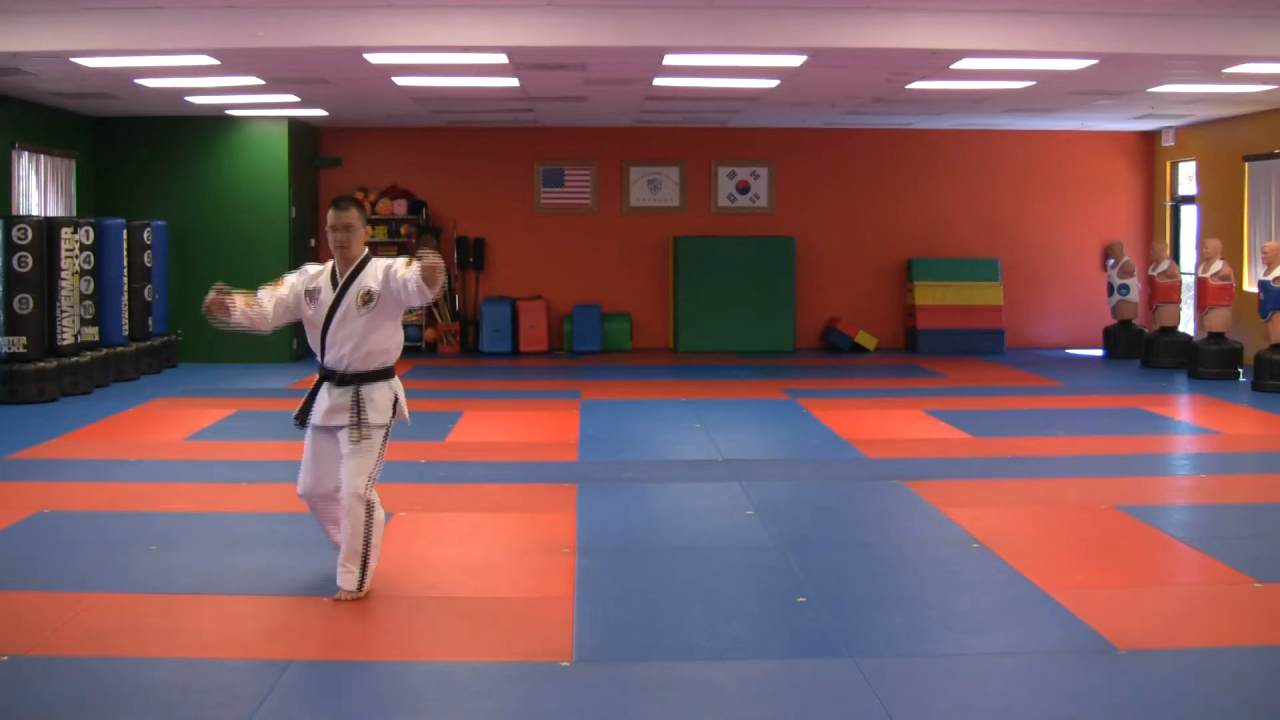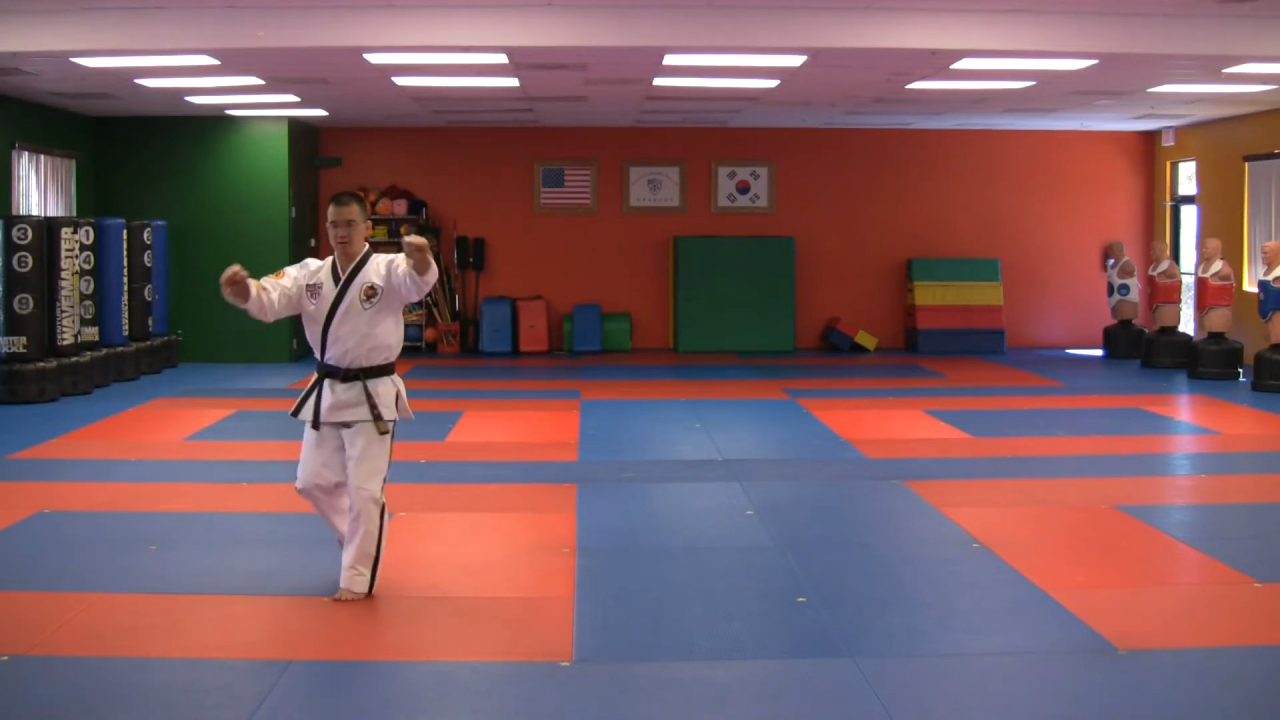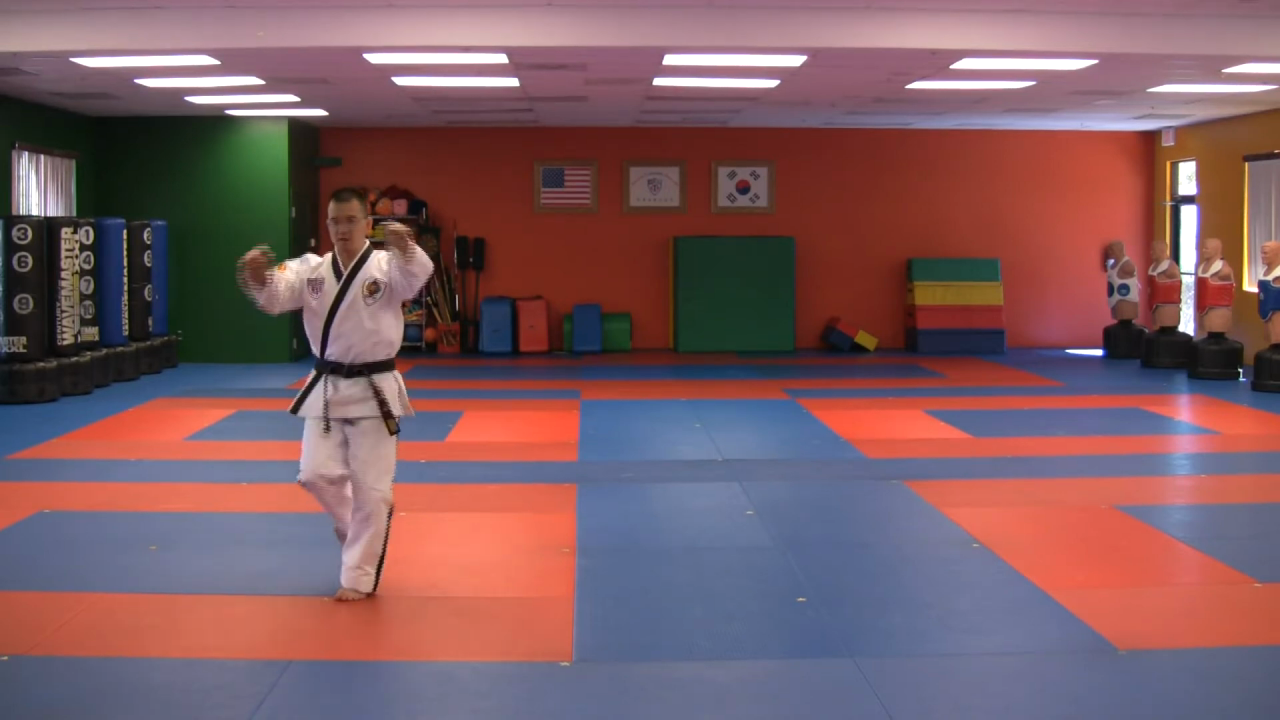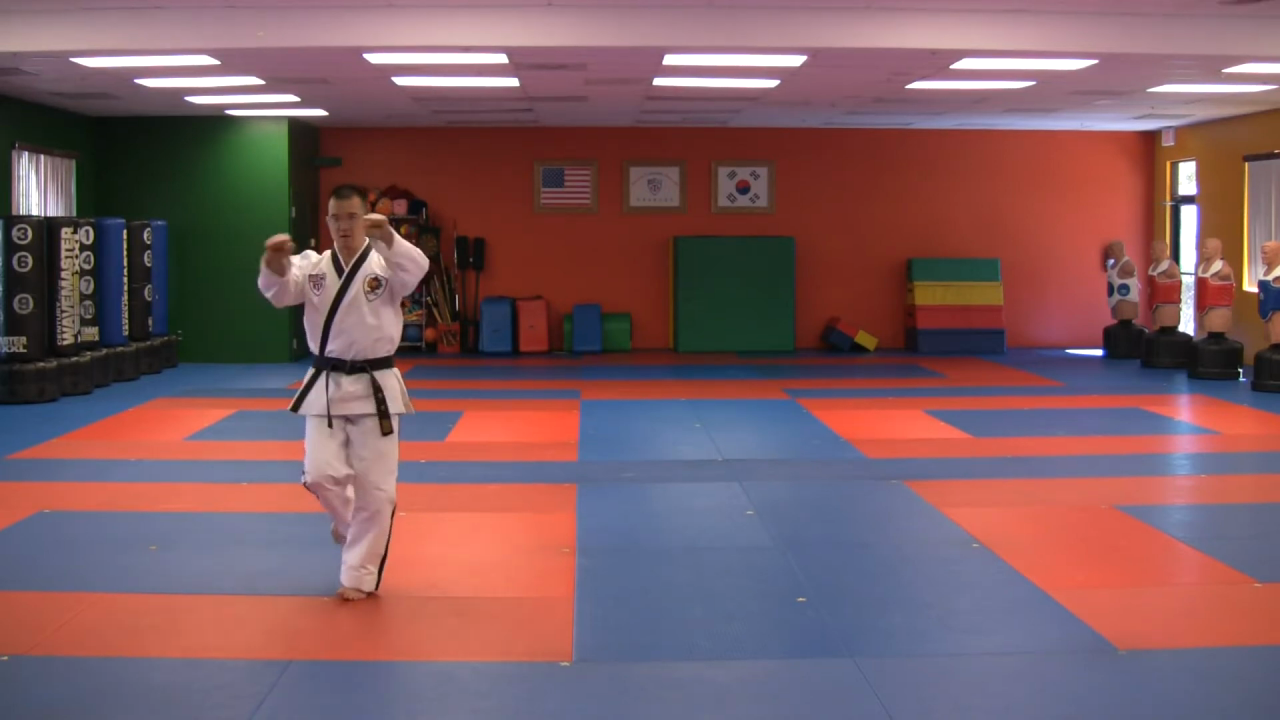
dt=0.1s
person 1, frame 1
left shoulder: (387, 273)
right shoulder: (309, 278)
left elbow: (417, 288)
right elbow: (266, 308)
left wrist: (431, 275)
right wrist: (230, 307)
left hip: (372, 397)
right hip: (327, 395)
left knee: (355, 488)
right knee: (314, 486)
left ankle: (352, 579)
right ankle: (352, 543)
person 1, frame 2
left shoulder: (387, 268)
right shoulder: (309, 274)
left elbow: (417, 280)
right elbow: (269, 299)
left wrist: (421, 260)
right wrist: (243, 288)
left hip: (374, 394)
right hip: (327, 392)
left knee: (365, 490)
right knee: (313, 481)
left ankle: (357, 580)
right ankle: (352, 534)
person 1, frame 3
left shoulder: (388, 265)
right shoulder: (310, 269)
left elbow: (419, 274)
right elbow: (274, 294)
left wrist: (404, 245)
right wrist: (257, 273)
left hip: (375, 391)
right hip: (326, 389)
left knee: (372, 489)
right knee: (315, 473)
left ankle: (359, 577)
right ankle: (352, 523)
person 1, frame 4
left shoulder: (385, 262)
right shoulder: (312, 265)
left elbow: (414, 269)
right elbow: (280, 288)
left wrist: (387, 237)
right wrist: (275, 261)
left hip: (375, 388)
right hip: (326, 386)
left knee: (377, 487)
right knee: (320, 474)
left ankle: (360, 576)
right ankle: (349, 518)
